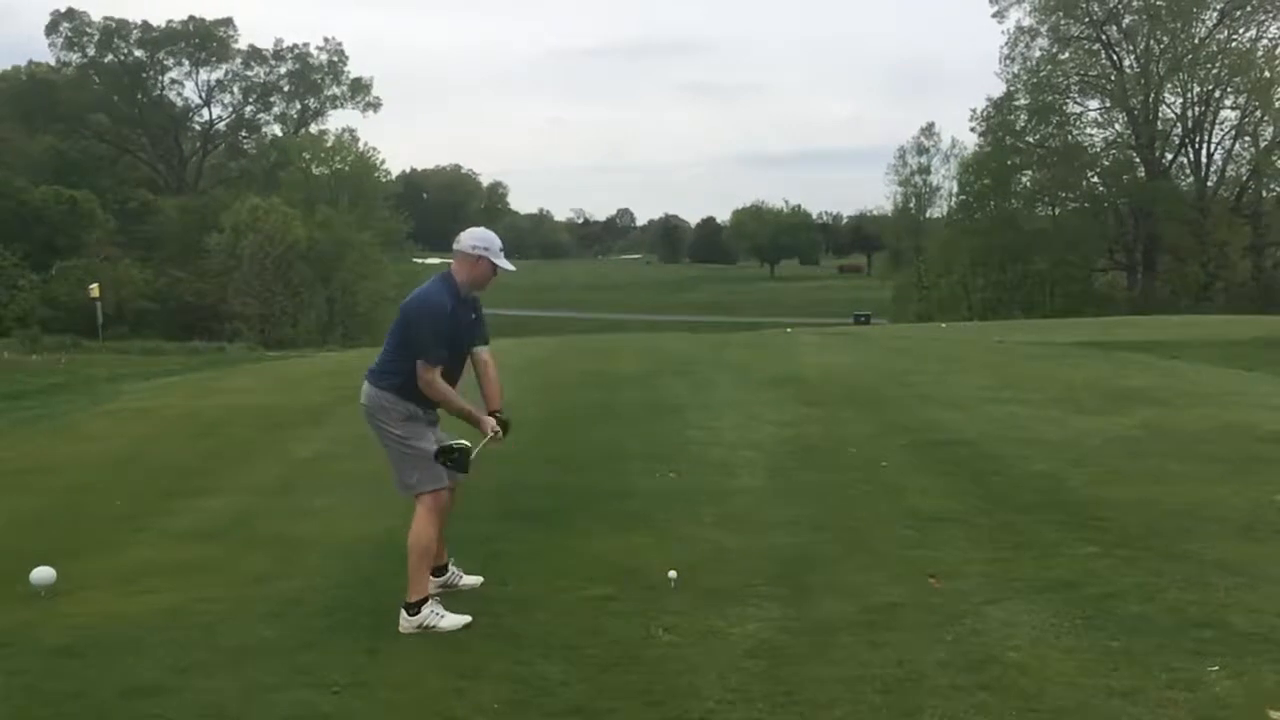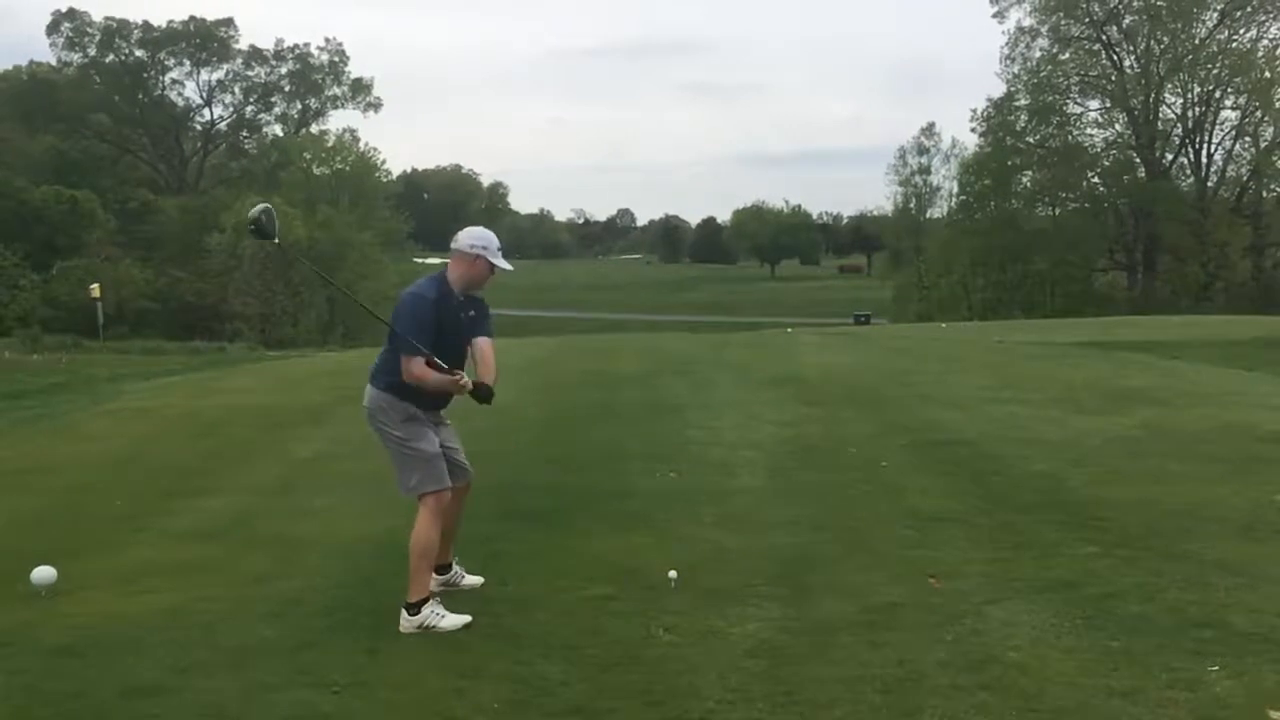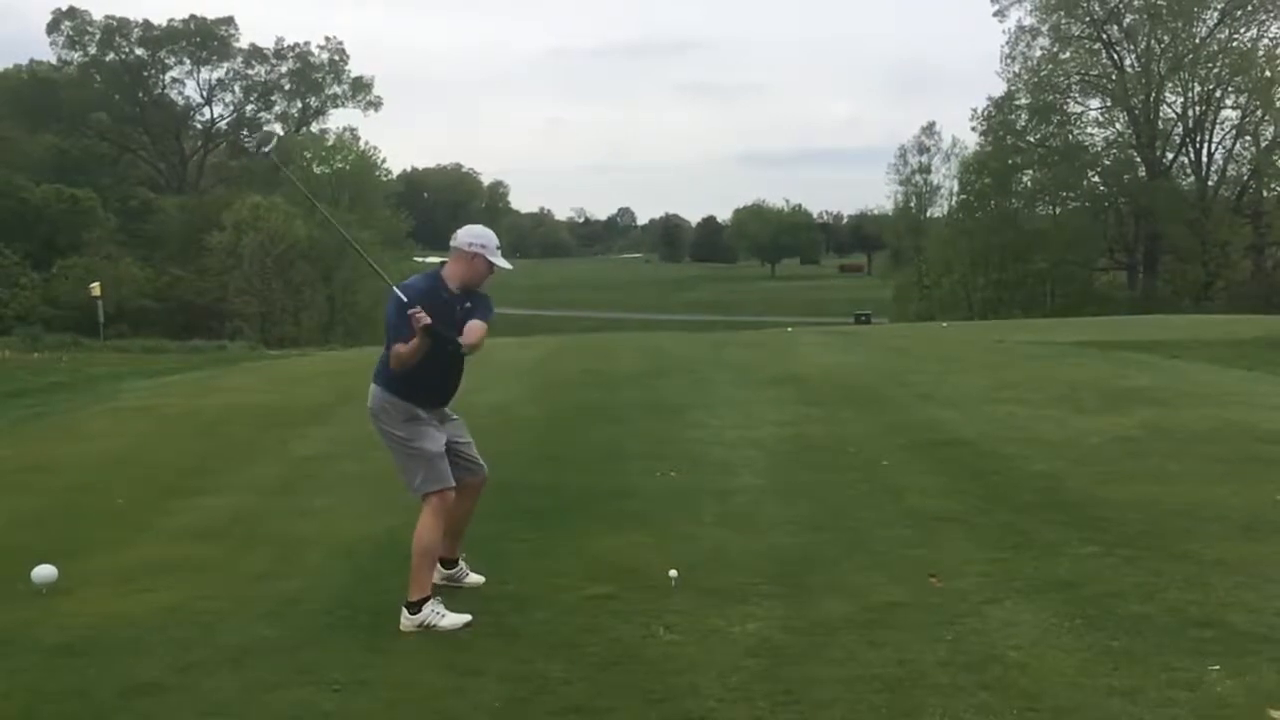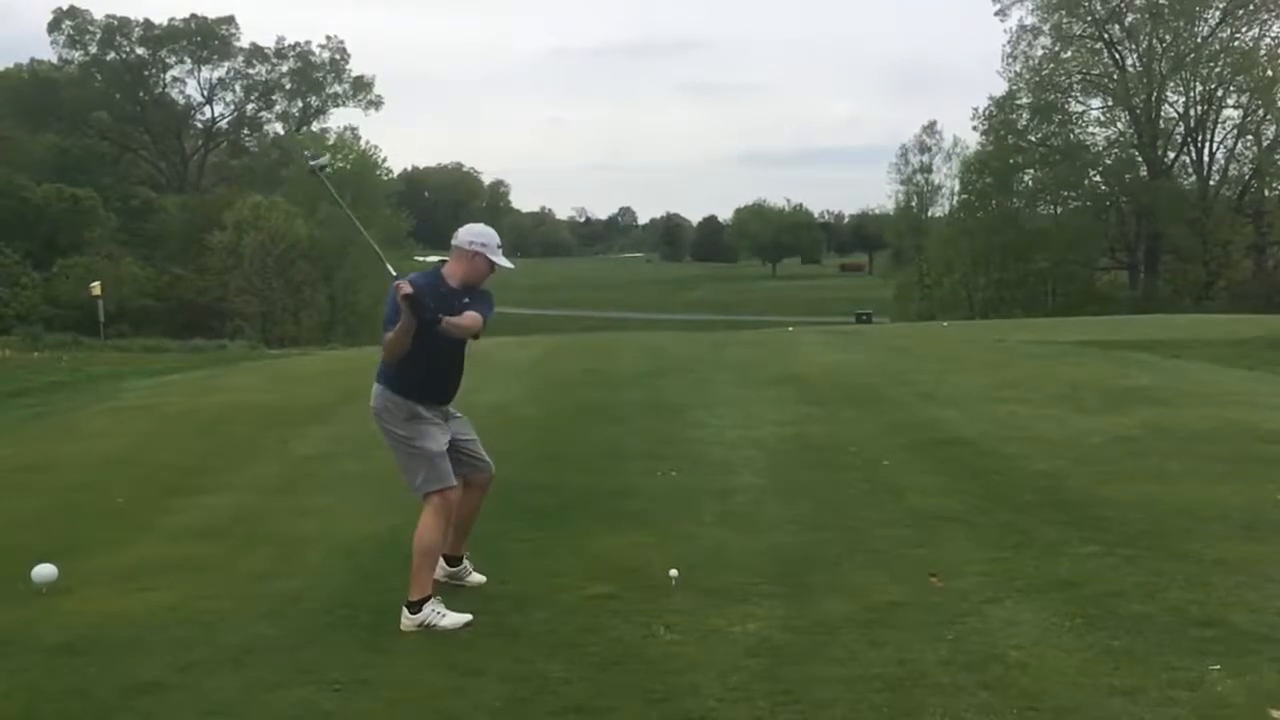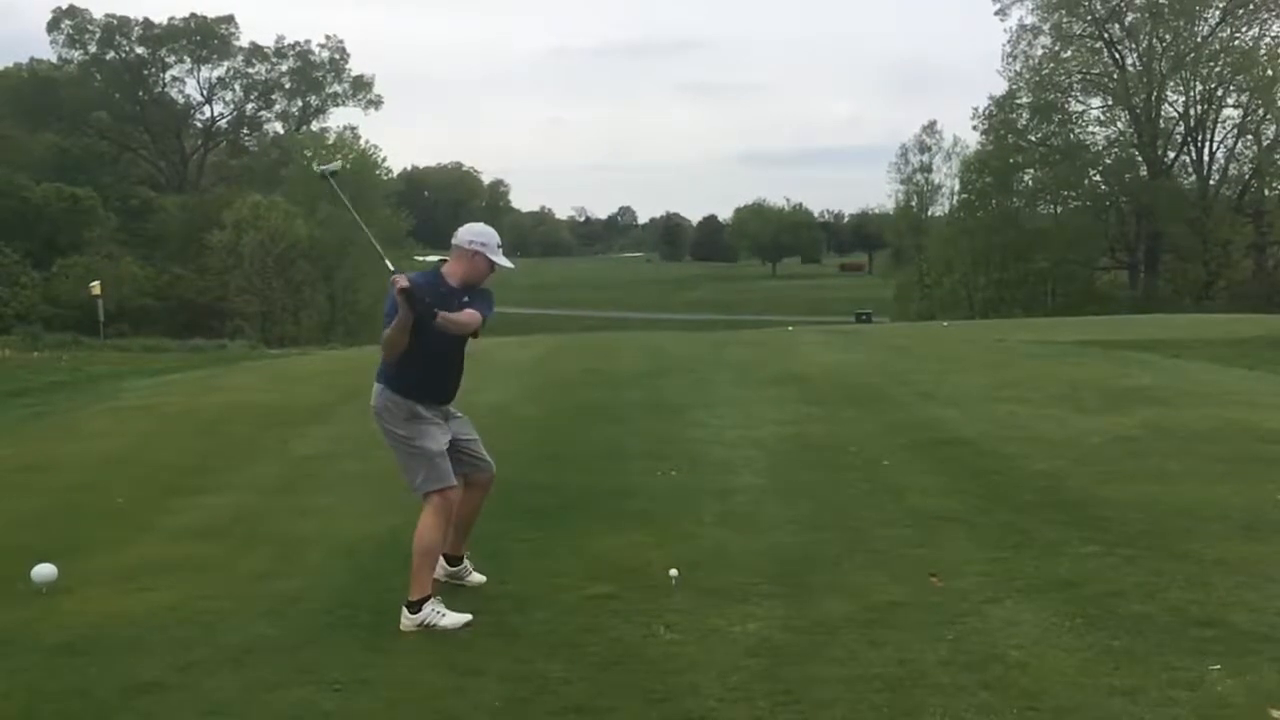
dt=0.1s
person 1, frame 1
left shoulder: (468, 304)
right shoulder: (434, 304)
left elbow: (484, 361)
right elbow: (429, 381)
left wrist: (495, 413)
right wrist: (476, 420)
left hip: (412, 404)
right hip: (393, 403)
left knee: (446, 483)
right knee: (433, 496)
left ankle: (439, 571)
right ankle: (416, 609)
person 1, frame 2
left shoulder: (475, 306)
right shoulder: (420, 298)
left elbow: (483, 348)
right elbow: (411, 373)
left wrist: (483, 385)
right wrist: (454, 385)
left hip: (428, 408)
right hip: (395, 405)
left knee: (459, 481)
right knee: (436, 497)
left ankle: (442, 569)
right ankle: (417, 609)
person 1, frame 3
left shoulder: (477, 302)
right shoulder: (414, 292)
left elbow: (474, 335)
right elbow: (397, 362)
left wrist: (447, 341)
right wrist: (420, 341)
left hip: (433, 405)
right hip: (399, 405)
left knee: (473, 477)
right knee: (439, 496)
left ankle: (448, 564)
right ankle: (417, 608)
person 1, frame 4
left shoulder: (479, 297)
right shoulder: (413, 288)
left elbow: (468, 326)
right elbow: (390, 354)
left wrist: (433, 319)
right wrist: (408, 318)
left hip: (439, 405)
right hip: (402, 405)
left knee: (480, 475)
right knee: (441, 496)
left ankle: (452, 561)
right ankle: (418, 607)
person 1, frame 5
left shoulder: (479, 296)
right shoulder: (412, 286)
left elbow: (467, 324)
right elbow: (389, 353)
left wrist: (430, 314)
right wrist: (405, 312)
left hip: (440, 404)
right hip: (403, 404)
left knee: (481, 474)
right knee: (442, 496)
left ankle: (452, 561)
right ankle: (417, 607)
